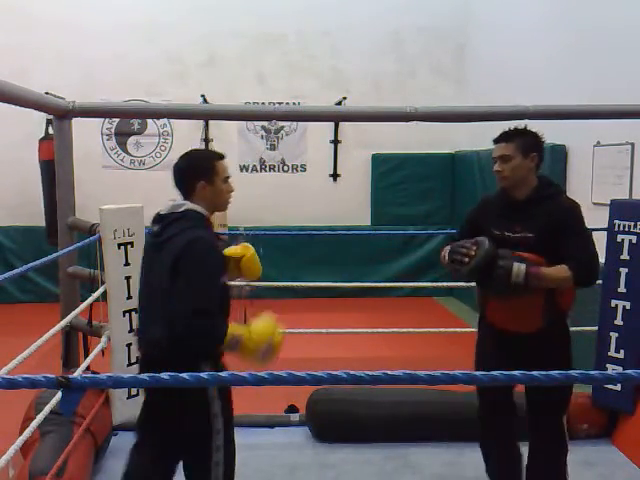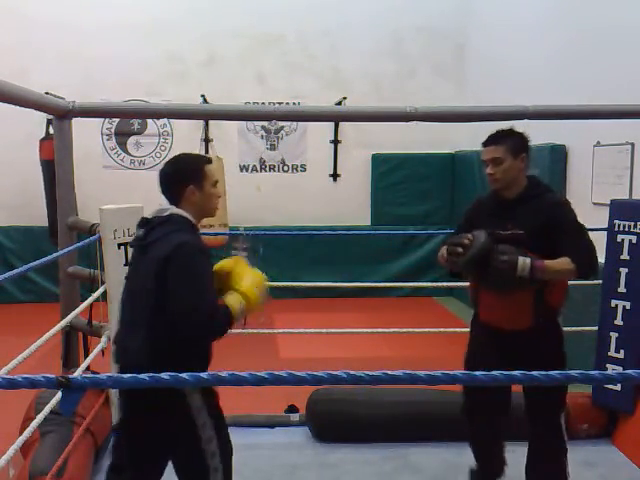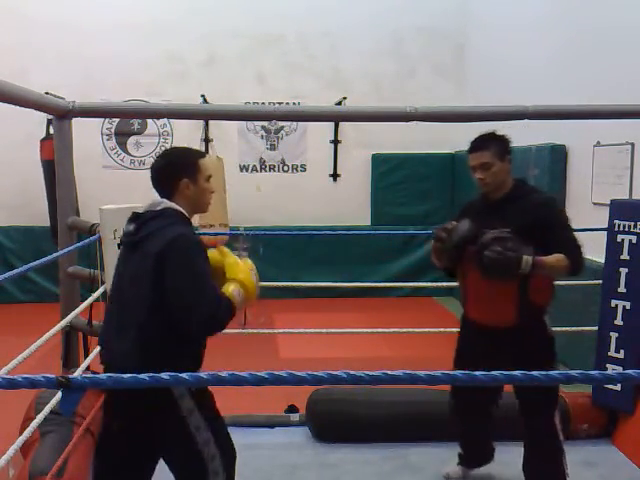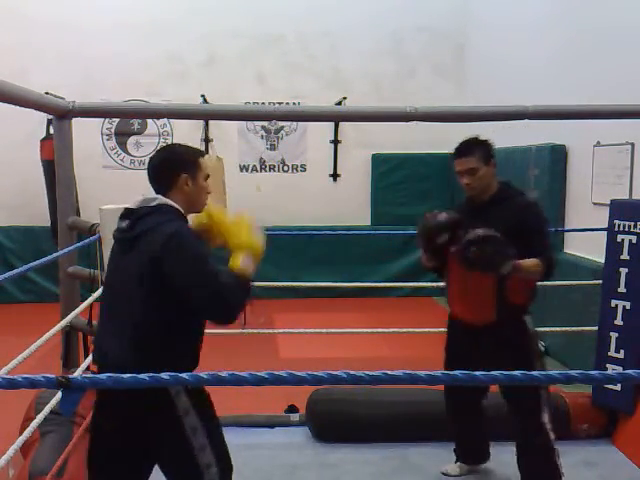
dt=0.1s
person 1, frame 1
left shoulder: (562, 210)
right shoulder: (488, 208)
left elbow: (586, 272)
right elbow: (450, 252)
left wrist: (524, 273)
right wrist: (455, 255)
left hip: (546, 334)
right hip: (495, 329)
left knee: (546, 420)
right knee: (492, 411)
person 1, frame 2
left shoulder: (552, 208)
right shoulder: (480, 208)
left elbow: (585, 264)
right elbow: (447, 262)
left wrist: (527, 266)
right wrist: (453, 253)
left hip: (537, 331)
right hip: (487, 327)
left knee: (545, 414)
right knee: (478, 404)
person 1, frame 3
left shoulder: (539, 207)
right shoulder: (472, 211)
left elbow: (572, 261)
right elbow: (443, 263)
left wrist: (528, 263)
right wrist: (442, 248)
left hip: (524, 329)
right hip: (476, 325)
left knee: (539, 412)
right knee: (466, 400)
person 1, frame 4
left shoulder: (522, 209)
right shoulder: (459, 213)
left elbow: (544, 266)
right elbow: (431, 263)
left wrist: (507, 265)
right wrist: (431, 248)
left hip: (507, 326)
right hip: (463, 323)
left knee: (528, 406)
right knee: (460, 396)
person 2, frame 1
left shoulder: (163, 228)
right shoulder: (200, 242)
right elbow: (196, 321)
left wrist: (224, 267)
right wrist: (248, 339)
left hip: (156, 359)
right hip: (191, 365)
left knee: (153, 452)
person 2, frame 2
left shoulder: (152, 235)
right shoulder: (185, 247)
right elbow: (200, 324)
left wrist: (215, 280)
right wrist: (242, 300)
left hip: (136, 370)
right hip: (172, 376)
person 2, frame 3
left shoulder: (142, 231)
right shoulder: (180, 240)
right elbow: (202, 320)
left wrist: (206, 275)
right wrist: (240, 287)
left hip: (123, 374)
person 2, frame 4
left shoulder: (137, 226)
right shoulder: (176, 237)
right elbow: (223, 305)
left wrist: (203, 238)
right wrist: (245, 254)
left hip: (116, 375)
right hip: (158, 381)
